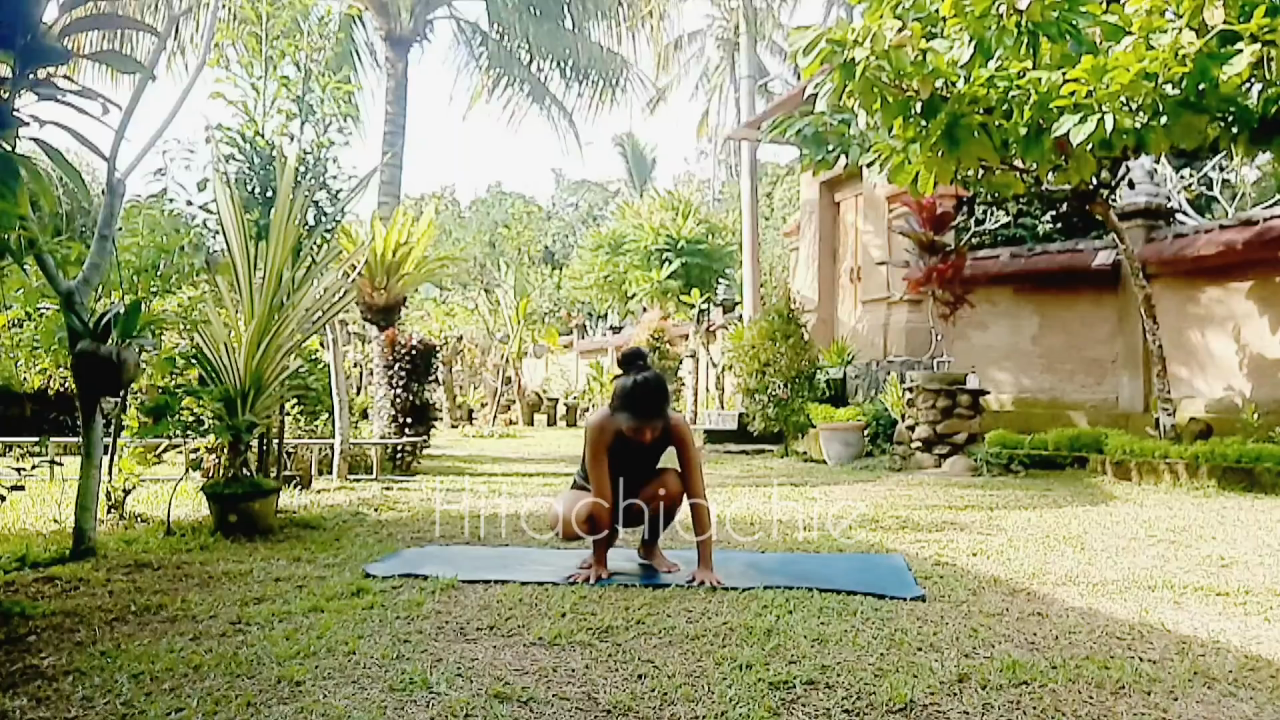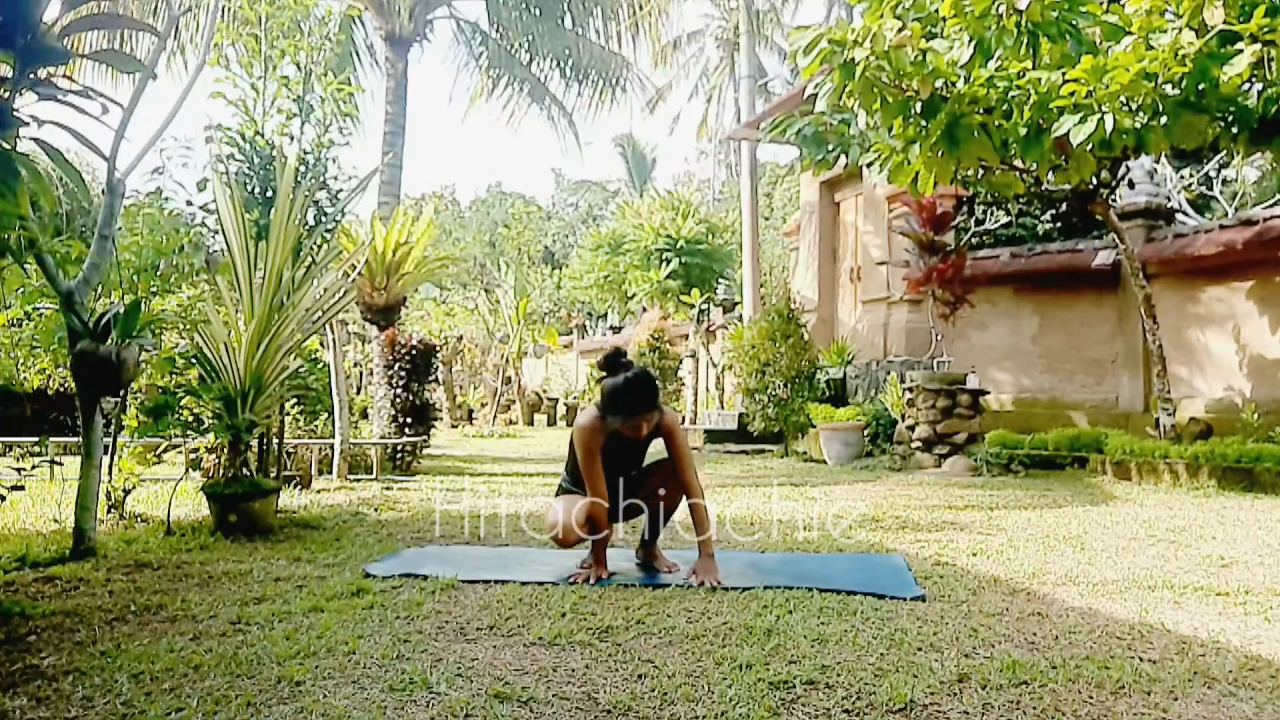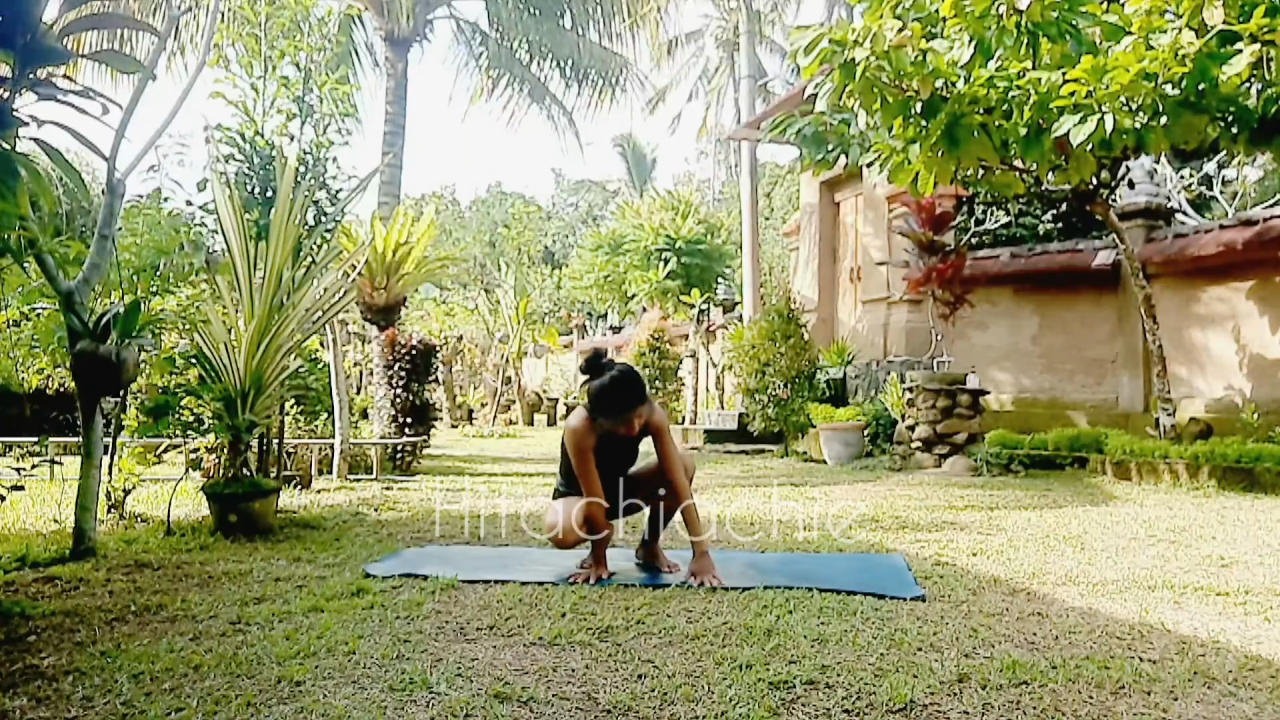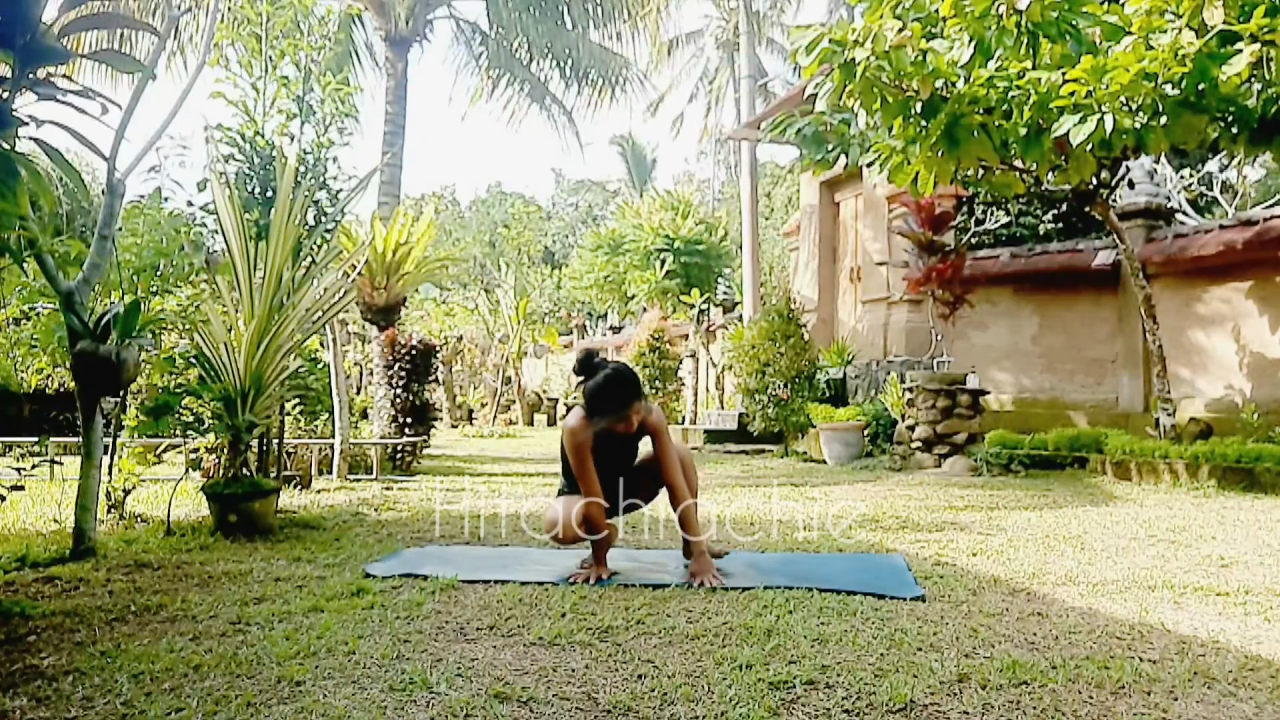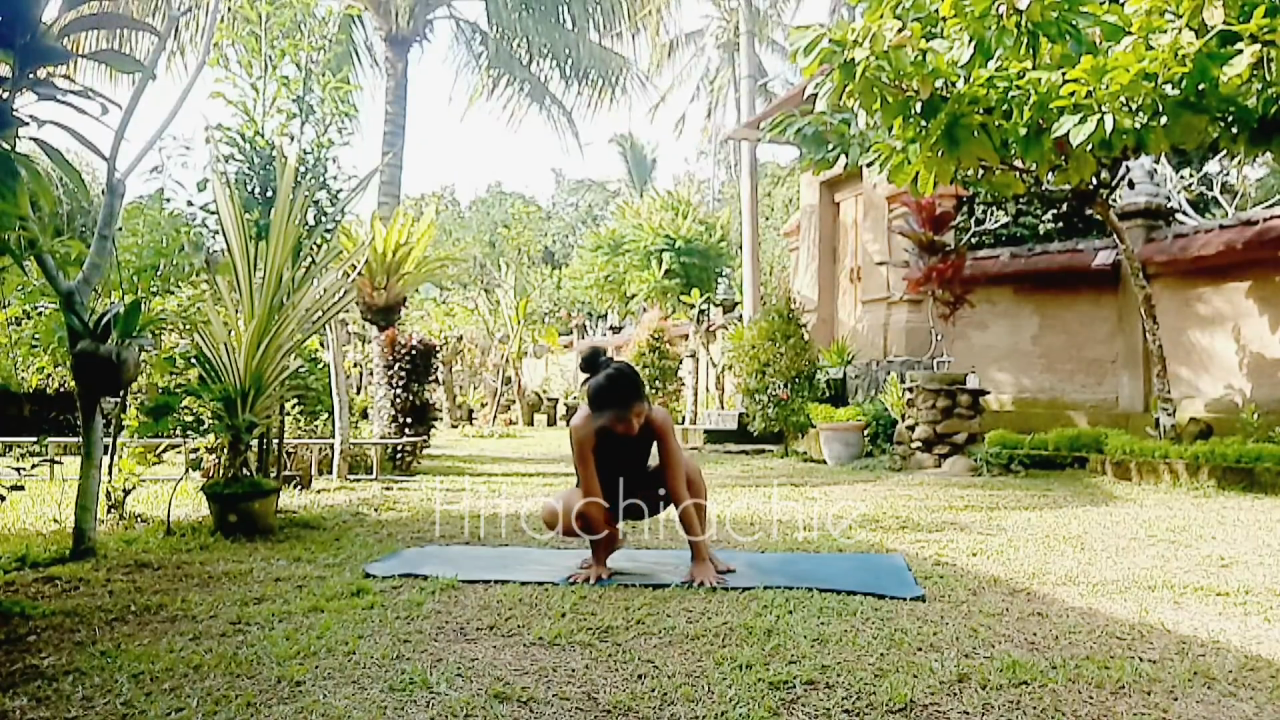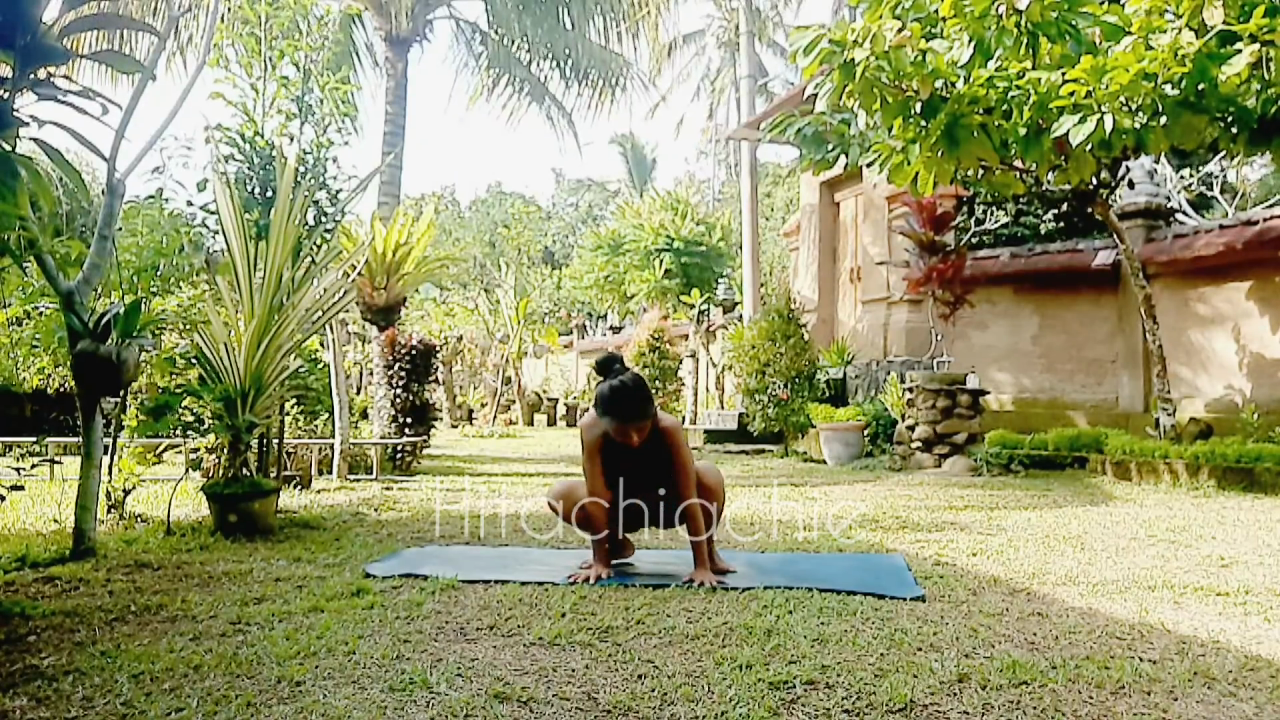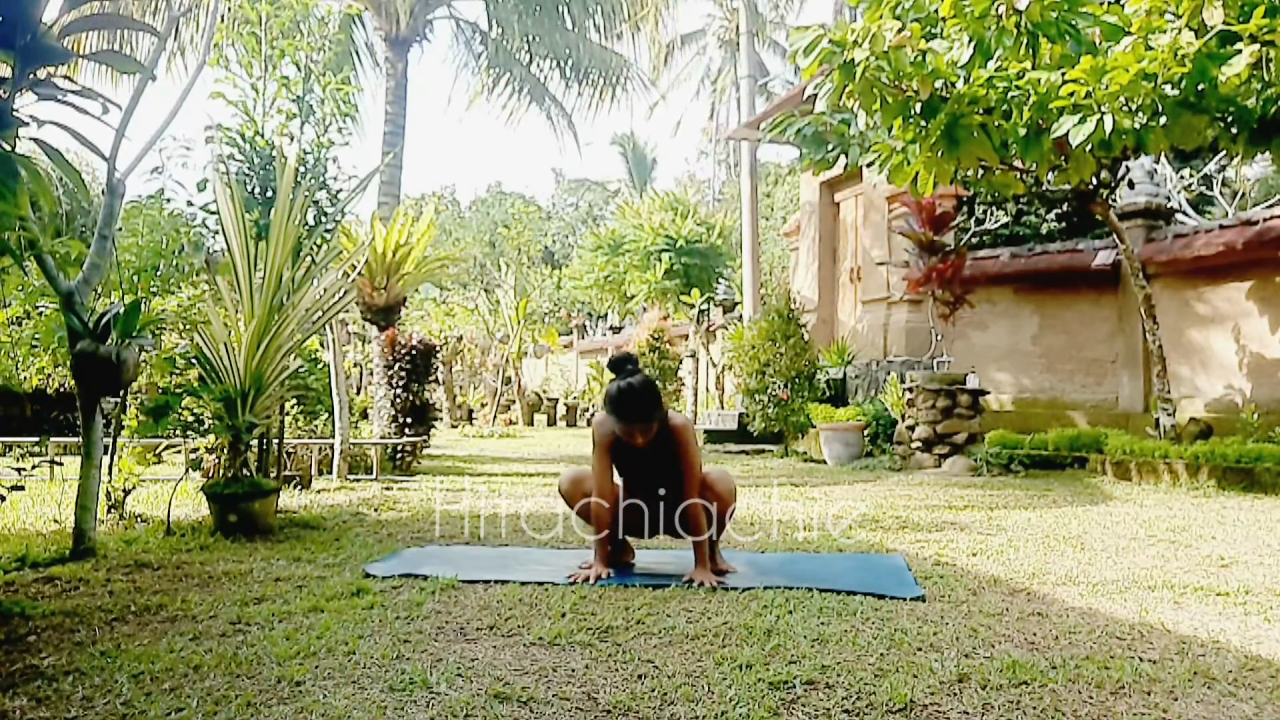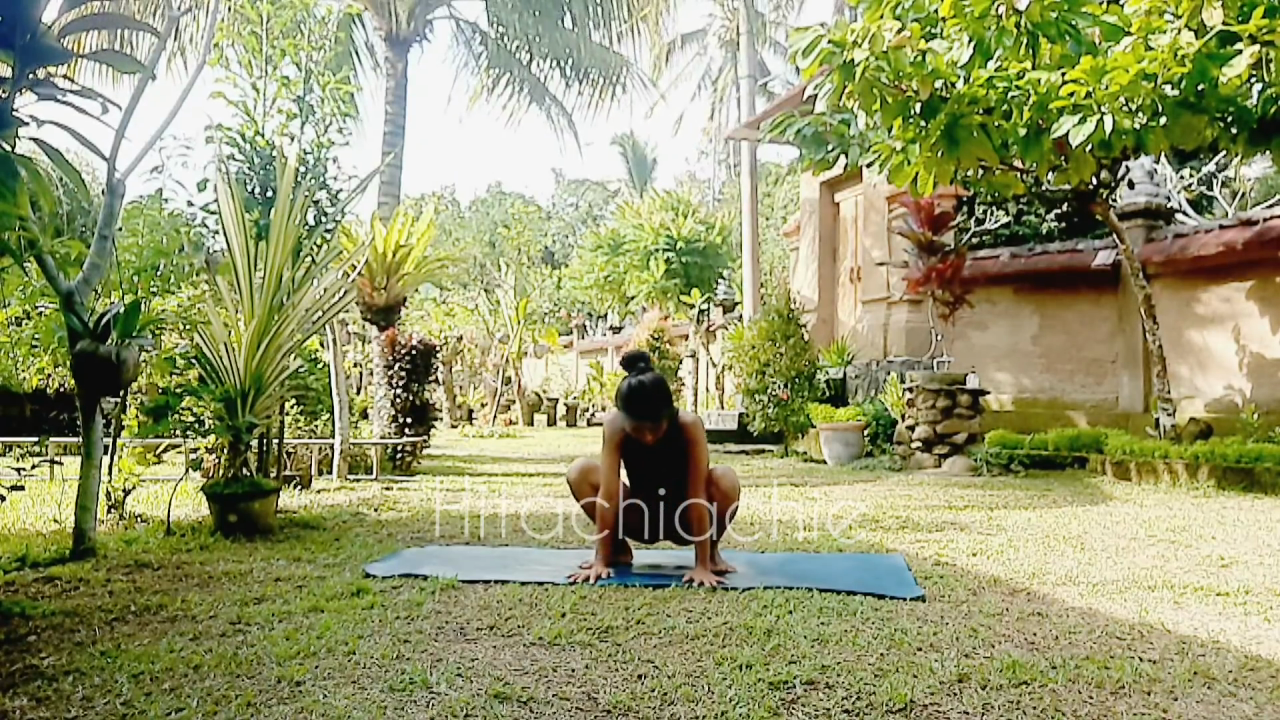
dt=0.3s
person 1, frame 1
left shoulder: (676, 426)
right shoulder: (600, 425)
left elbow: (697, 495)
right elbow: (601, 500)
left wrist: (705, 565)
right wrist: (599, 561)
left hip: (636, 498)
right hip: (592, 494)
left knee: (673, 484)
right knee: (562, 522)
left ankle: (650, 547)
right ankle: (606, 538)
person 1, frame 2
left shoulder: (665, 420)
right shoulder: (588, 426)
left elbow: (691, 485)
right elbow: (597, 500)
left wrist: (706, 556)
right wrist: (599, 562)
left hip: (625, 492)
right hip: (581, 494)
left knee: (673, 475)
right knee: (562, 532)
left ankle: (649, 547)
right ankle: (601, 536)
person 1, frame 3
left shoulder: (653, 416)
right shoulder: (579, 428)
left elbow: (679, 483)
right elbow: (594, 501)
left wrist: (701, 553)
right wrist: (599, 562)
left hip: (621, 488)
right hip: (577, 495)
left knee: (684, 463)
right knee: (561, 534)
left ankle: (649, 547)
right ankle: (602, 535)
person 1, frame 4
left shoulder: (651, 416)
right shoulder: (577, 428)
left elbow: (677, 483)
right elbow: (593, 500)
left wrist: (699, 552)
right wrist: (599, 562)
left hip: (625, 487)
right hip: (581, 496)
left knee: (681, 455)
right knee: (557, 526)
left ankle: (689, 545)
right ankle: (605, 535)
person 1, frame 5
left shoulder: (657, 419)
right shoulder: (583, 427)
left elbow: (680, 493)
right elbow: (592, 501)
left wrist: (700, 561)
right wrist: (598, 561)
left hip: (643, 494)
right hip: (603, 499)
left knee: (687, 467)
right knee: (554, 514)
left ankle: (703, 553)
right ankle: (608, 539)
person 1, frame 6
left shoulder: (668, 427)
right shoulder: (592, 428)
left elbow: (689, 498)
right elbow: (595, 498)
left wrist: (702, 566)
right wrist: (599, 561)
left hip: (664, 501)
right hip: (620, 505)
left knee: (709, 476)
right knee: (559, 496)
left ankle: (710, 552)
right ankle: (618, 543)
person 1, frame 7
left shoulder: (678, 427)
right shoulder: (603, 426)
left elbow: (692, 497)
right elbow: (601, 496)
left wrist: (702, 565)
right wrist: (600, 560)
left hip: (678, 512)
right hip: (636, 513)
left knee: (720, 484)
right knee: (571, 482)
left ankle: (711, 551)
right ankle: (618, 547)
person 1, frame 8
left shoulder: (689, 425)
right shoulder: (615, 425)
left elbow: (697, 495)
right elbow: (608, 494)
left wrist: (702, 565)
right wrist: (601, 559)
left hip: (683, 517)
right hip: (642, 518)
left knee: (725, 480)
right knee: (580, 472)
left ankle: (711, 552)
right ankle: (618, 548)
